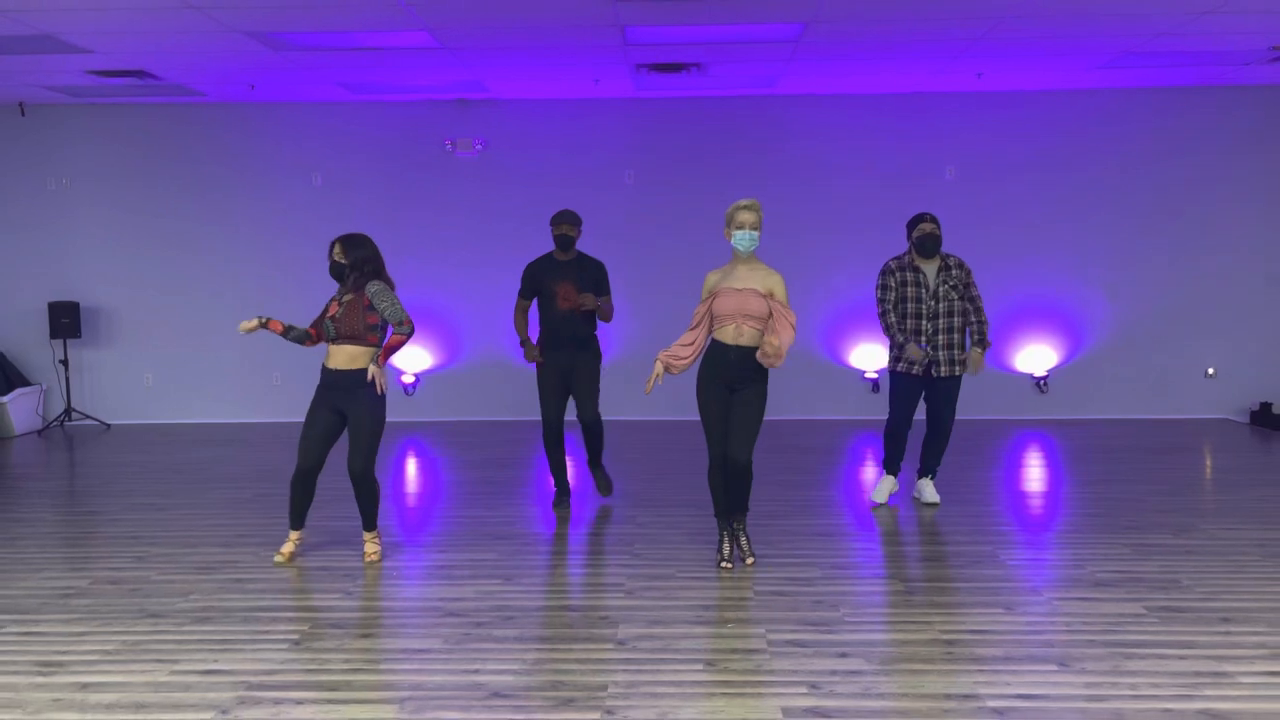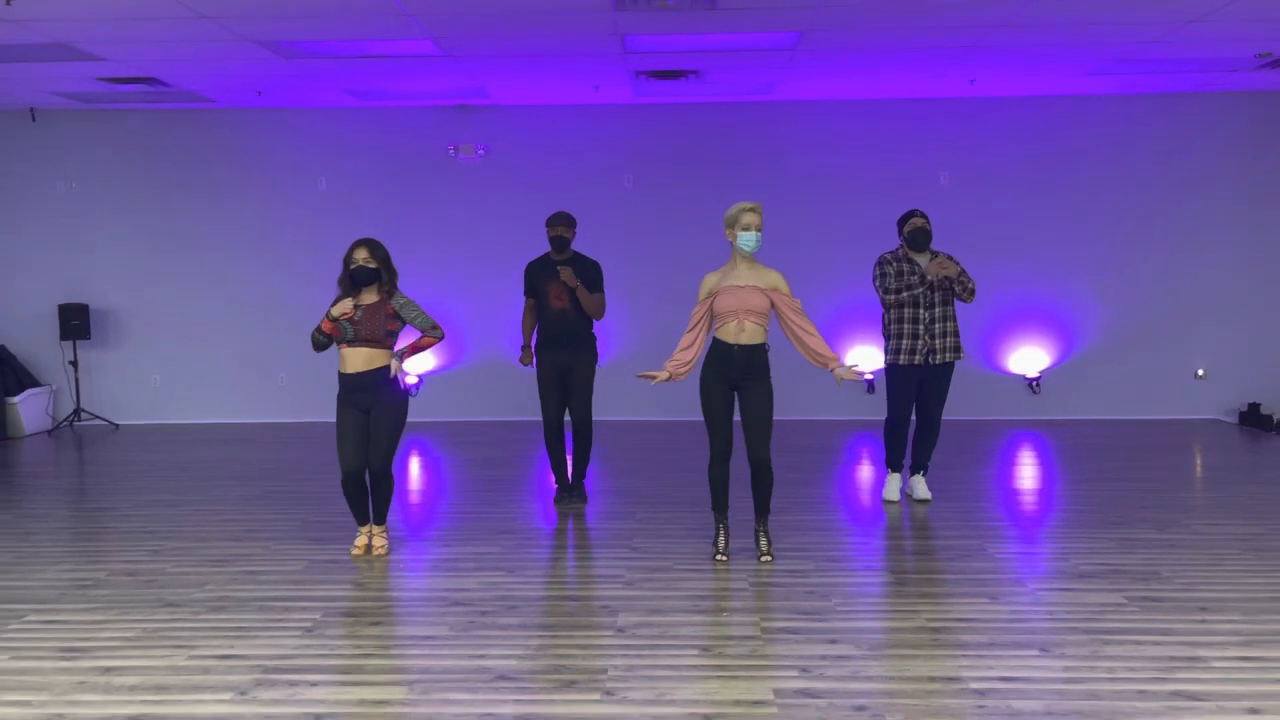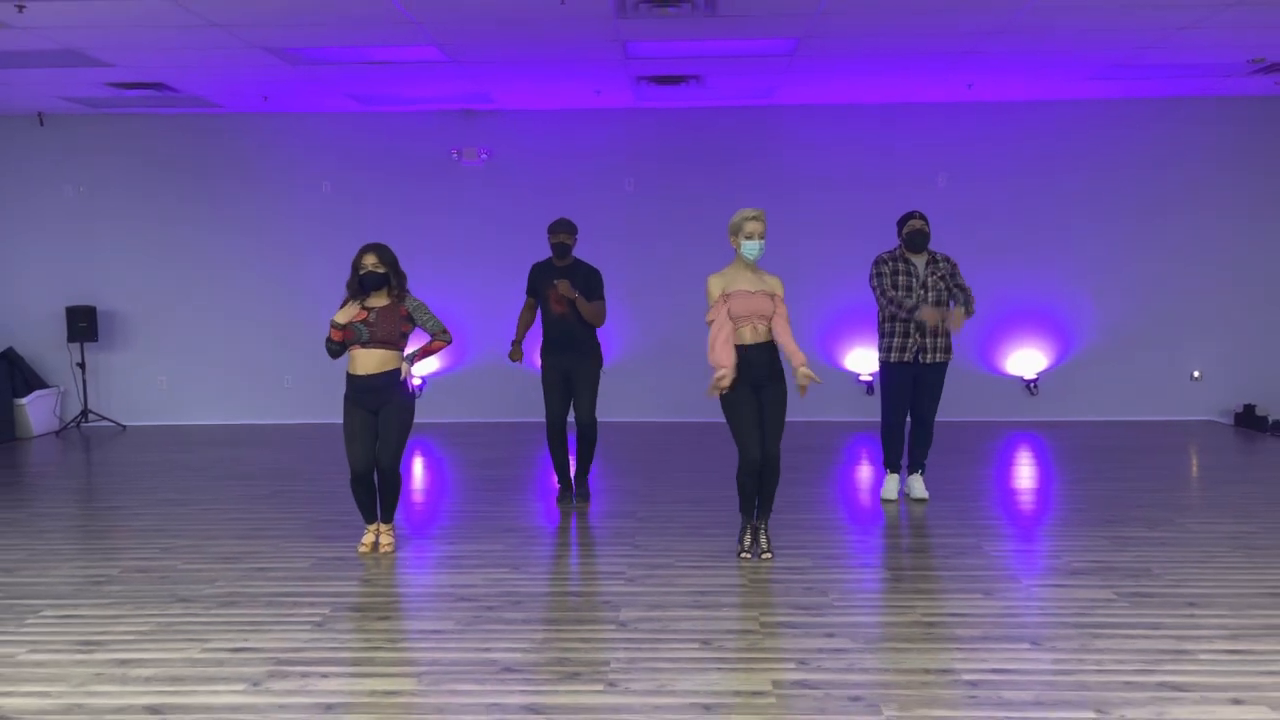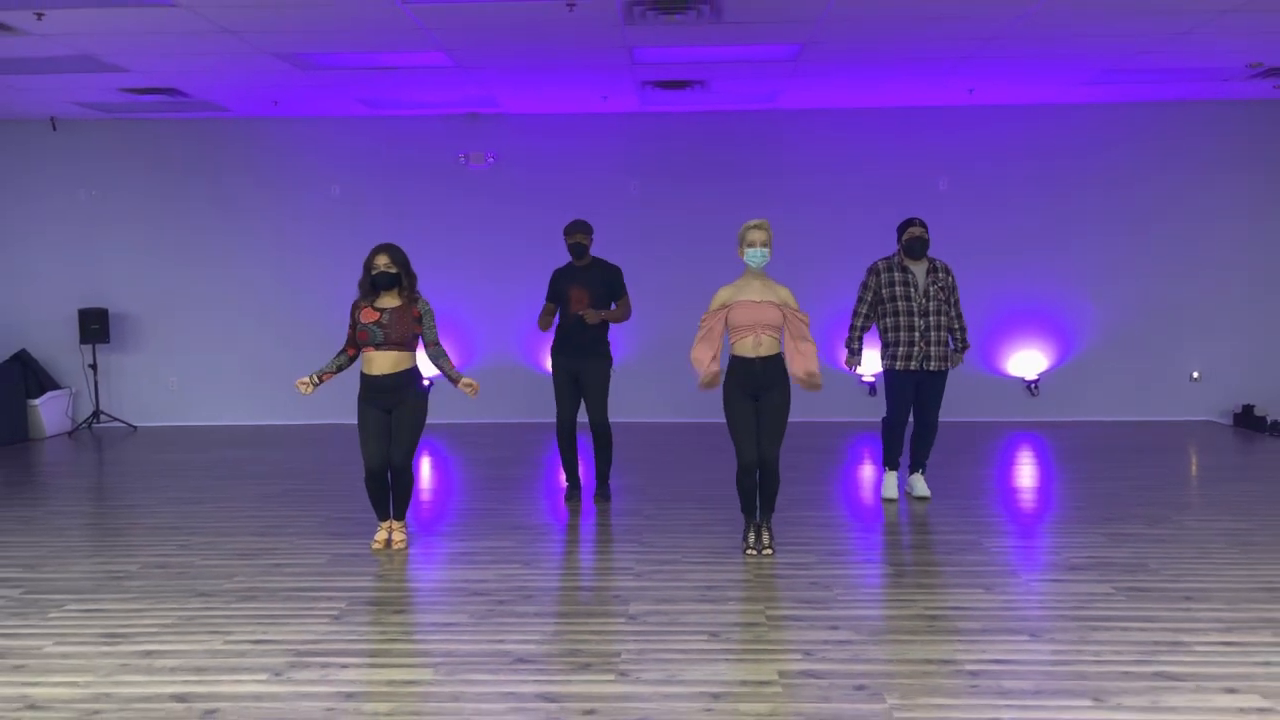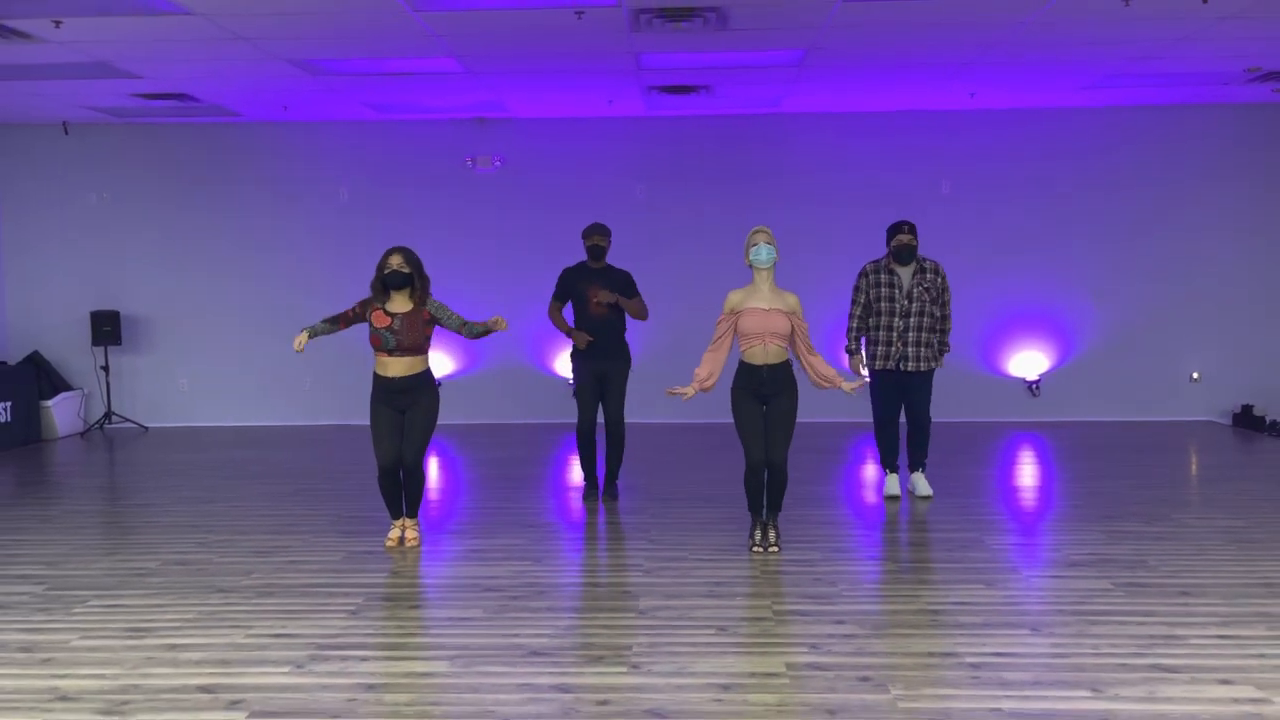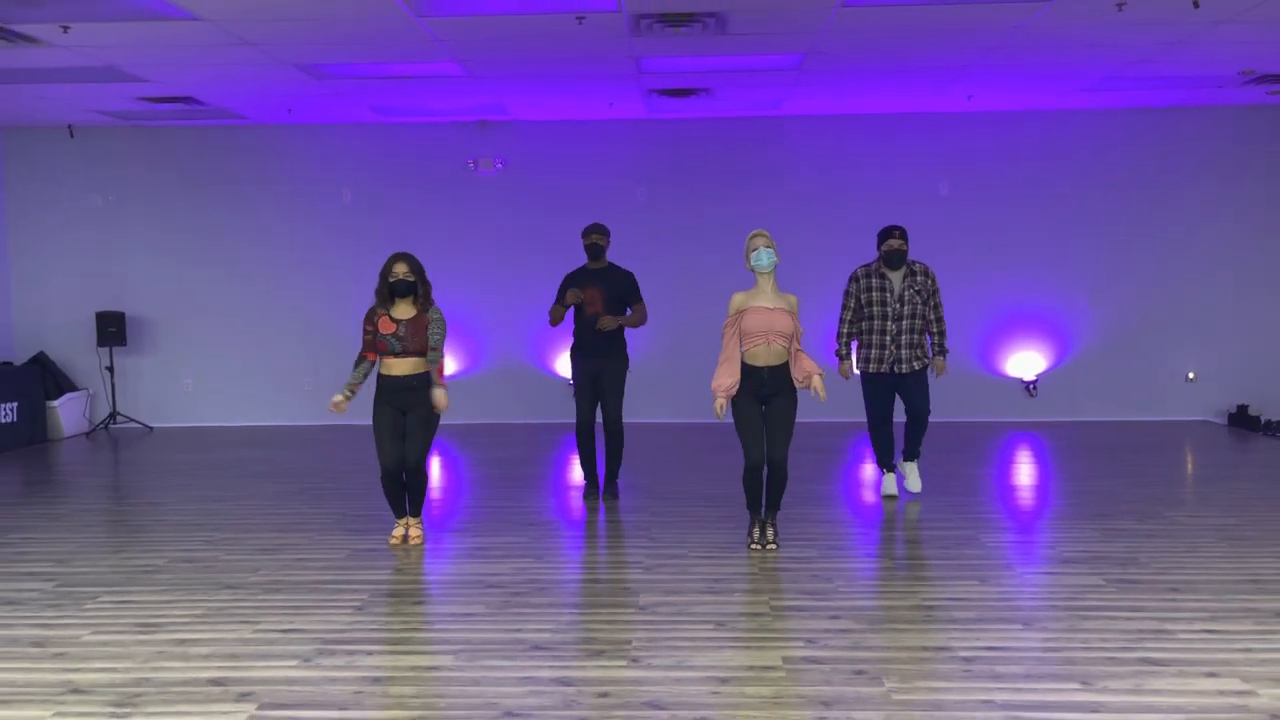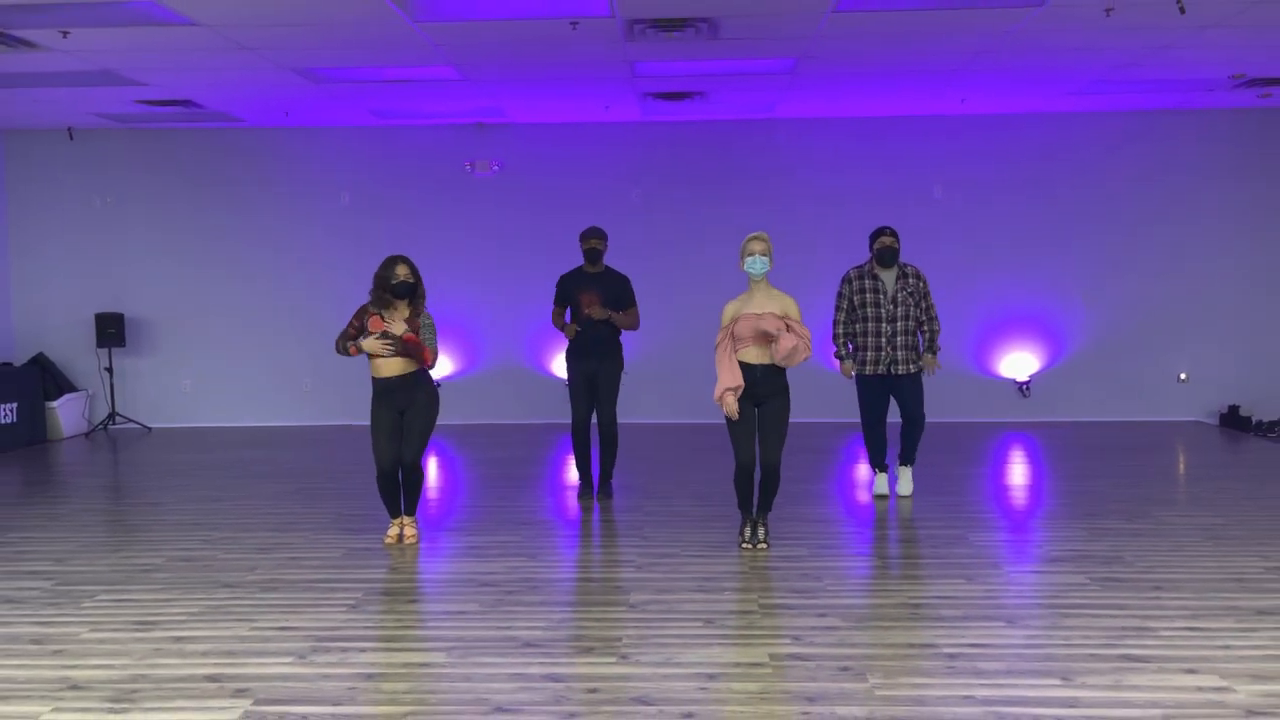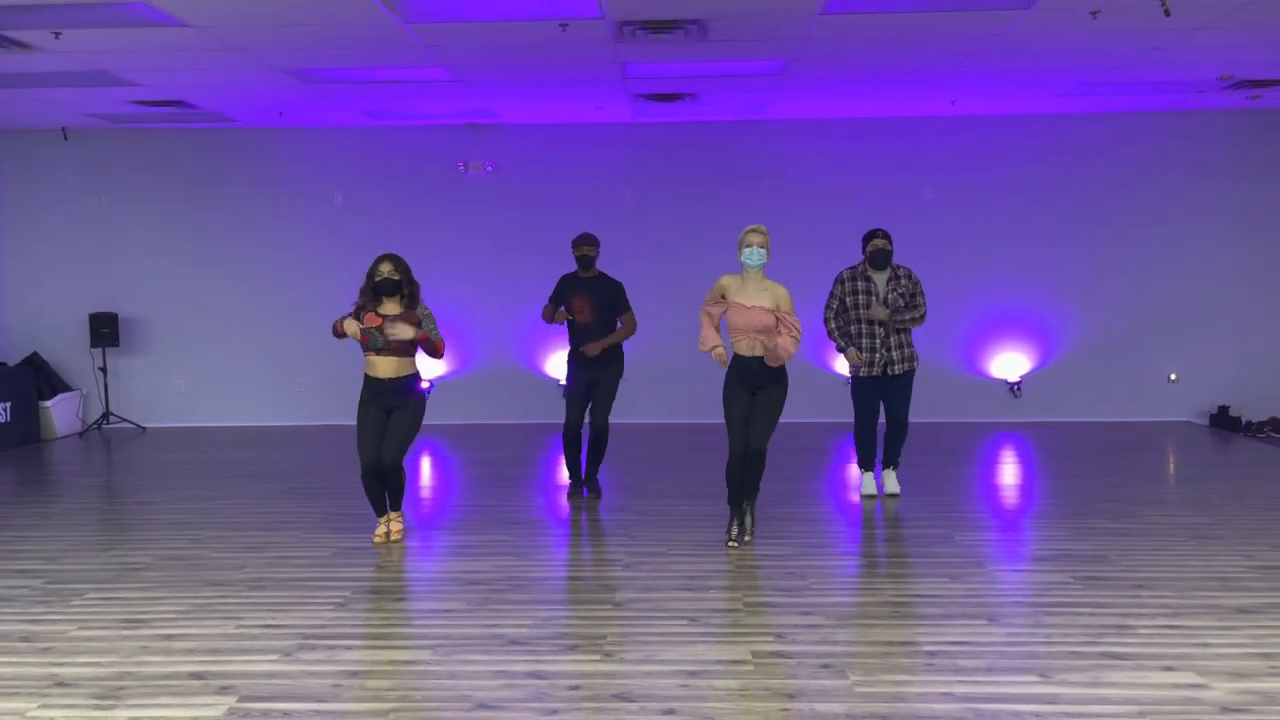
dt=0.4s
person 1, frame 1
left shoulder: (772, 279)
right shoulder: (714, 278)
left elbow: (785, 329)
right elbow: (698, 329)
left wrist: (773, 351)
right wrist: (665, 360)
left hip: (752, 372)
right hip: (715, 366)
left knee: (741, 457)
right knee: (718, 456)
left ankle: (740, 527)
right ankle: (724, 533)
person 1, frame 2
left shoulder: (771, 279)
right shoulder: (712, 281)
left elbow: (799, 324)
right elbow: (696, 330)
left wrist: (832, 363)
right wrist: (671, 369)
left hip: (756, 367)
right hip: (718, 365)
left knee: (760, 454)
right knee: (720, 451)
left ankle: (762, 529)
right ankle: (721, 527)
person 1, frame 3
left shoulder: (772, 283)
right shoulder: (718, 281)
left elbow: (782, 328)
right elbow: (720, 327)
left wrist: (800, 365)
right wrist: (724, 368)
left hip: (769, 366)
right hip: (738, 368)
left knee: (771, 453)
right knee: (750, 454)
left ankle: (763, 526)
right ankle: (747, 525)
person 1, frame 4
left shoulder: (783, 294)
right shoulder: (726, 294)
left elbow: (802, 338)
right elbow: (704, 339)
left wrist: (809, 372)
right wrist: (707, 372)
left hip: (774, 379)
right hip: (739, 379)
left knee: (770, 458)
right knee: (747, 459)
left ankle: (766, 524)
right ankle: (750, 525)
person 1, frame 5
left shoulder: (791, 301)
right shoulder: (736, 298)
left elbow: (805, 348)
right elbow: (718, 345)
left wrist: (838, 381)
right wrist: (696, 384)
left hip: (782, 383)
right hip: (747, 384)
left knee: (777, 460)
right knee: (755, 460)
left ankle: (772, 523)
right ankle: (756, 523)
person 1, frame 6
left shoulder: (791, 301)
right shoulder: (740, 300)
left elbow: (795, 349)
right elbow: (730, 349)
left wrist: (812, 374)
right wrist: (722, 391)
left hip: (781, 385)
right hip: (748, 384)
left knee: (778, 459)
right knee: (754, 459)
left ankle: (771, 521)
right ankle: (755, 521)
person 1, frame 7
left shoulder: (786, 303)
right shoulder: (733, 307)
left elbow: (803, 346)
right elbow: (724, 352)
left wrist: (777, 336)
right wrist: (727, 392)
left hip: (775, 385)
right hip: (743, 384)
left knee: (771, 462)
right knee: (745, 461)
left ankle: (763, 519)
right ankle: (746, 520)
person 1, frame 8
left shoulder: (779, 293)
right shoulder: (725, 285)
left elbow: (792, 337)
right elbow: (708, 313)
left wrist: (776, 345)
right wrist: (714, 343)
left hip: (771, 377)
right hip: (738, 375)
left knee: (757, 446)
right knee: (737, 450)
left ankle: (750, 505)
right ankle: (735, 516)
person 2, frame 1
left shoulder: (375, 290)
right shoulder: (337, 299)
left elbow: (405, 327)
right elbow: (309, 336)
left wrist: (379, 360)
right wrist: (263, 323)
left hip: (363, 390)
right hip: (330, 388)
left knee: (360, 469)
right knee: (306, 464)
left ankle: (371, 534)
right ankle: (294, 536)
person 2, frame 2
left shoulder: (395, 301)
right shoulder: (344, 302)
left elbow: (435, 332)
right elbow: (318, 344)
left wrist: (400, 356)
right wrist: (332, 316)
left hip: (384, 389)
right hip: (349, 392)
left knee: (379, 465)
right knee: (350, 468)
left ankle: (380, 529)
right ankle: (363, 528)
person 2, frame 3
left shoulder: (406, 304)
right shoulder: (351, 306)
left elbow: (444, 337)
right elbow: (334, 352)
left wrist: (410, 359)
right wrist: (337, 322)
left hip: (393, 391)
right hip: (357, 394)
left knee: (387, 465)
right knee: (359, 468)
left ankle: (387, 526)
right ankle: (370, 526)
person 2, frame 4
left shoulder: (418, 306)
right shoulder: (361, 306)
left elbow: (434, 349)
right elbow: (350, 351)
left wrist: (457, 378)
right wrist: (317, 377)
left hip: (408, 389)
right hip: (371, 393)
left knee: (401, 462)
right knee: (374, 465)
left ankle: (400, 524)
right ankle: (383, 523)
person 2, frame 5
left shoulder: (429, 307)
right shoulder: (371, 307)
left elbow: (465, 327)
right elbow: (338, 322)
left wrist: (490, 326)
right wrist: (308, 332)
left hip: (421, 392)
right hip: (384, 393)
left knee: (412, 460)
right knee: (387, 462)
left ankle: (412, 522)
right ankle: (396, 521)
person 2, frame 6
left shoulder: (431, 314)
right shoulder: (376, 315)
left elbow: (436, 353)
right elbow: (367, 357)
left wrist: (439, 386)
right wrist: (348, 392)
left hip: (421, 393)
right hip: (387, 394)
left knee: (414, 462)
right knee: (390, 465)
left ankle: (415, 521)
right ankle: (400, 520)
person 2, frame 7
left shoulder: (422, 318)
right shoulder: (368, 312)
left elbow: (429, 360)
right elbow: (341, 344)
left wrist: (405, 334)
right wrist: (362, 345)
left hip: (419, 392)
right hip: (384, 396)
left knee: (410, 459)
right knee: (385, 464)
left ankle: (410, 519)
right ankle: (395, 520)
person 2, frame 8
left shoulder: (418, 313)
right shoulder: (365, 311)
left elbow: (437, 351)
right elbow: (337, 328)
left wrist: (416, 334)
right wrist: (344, 325)
left hip: (407, 395)
right hip: (373, 395)
left knee: (390, 459)
right knee: (369, 462)
left ankle: (396, 514)
right ankle: (382, 518)
person 3, frame 1
left shoulder: (594, 267)
right shoulder: (536, 268)
left elbow: (609, 312)
right elbow: (520, 310)
left wrist: (597, 306)
right wrist: (526, 343)
left hip: (586, 353)
right hip: (549, 356)
left knee: (589, 415)
right knee: (552, 422)
left ankle: (596, 465)
right ankle: (561, 487)
person 3, frame 2
left shoulder: (589, 267)
right shoulder: (535, 268)
left elbow: (598, 312)
right elbow: (530, 309)
left wrist: (576, 285)
right wrist: (526, 346)
left hip: (581, 353)
right hip: (547, 354)
left knee: (581, 416)
right knee: (552, 419)
left ankle: (578, 481)
right ankle: (561, 483)
person 3, frame 3
left shoulder: (589, 274)
right shoulder: (538, 271)
left elbow: (598, 319)
right elbow: (530, 307)
left wrist: (575, 295)
right wrist: (517, 342)
left hip: (585, 357)
right hip: (552, 357)
left knee: (586, 419)
right knee: (554, 421)
left ankle: (582, 479)
right ankle: (564, 483)
person 3, frame 4
left shoulder: (609, 272)
right shoulder: (559, 275)
left elbow: (625, 311)
right elbow: (549, 310)
left wrist: (602, 315)
right wrist: (544, 321)
left hip: (595, 358)
right hip: (563, 357)
left knee: (598, 420)
right knee: (564, 421)
left ankle: (603, 482)
right ankle: (572, 482)
person 3, frame 5
left shoulder: (621, 277)
right shoulder: (571, 275)
left elbow: (643, 314)
right elbow: (554, 311)
left wrist: (616, 298)
right wrist: (572, 333)
left hip: (617, 359)
right hip: (585, 360)
left knee: (614, 421)
right knee: (586, 421)
left ankle: (611, 481)
right ankle: (590, 481)
person 3, frame 6
left shoulder: (623, 278)
right shoulder: (573, 278)
left elbow: (642, 316)
right elbow: (553, 319)
left wrist: (619, 320)
right wrist: (566, 301)
left hip: (613, 359)
right hip: (582, 358)
left knee: (613, 419)
right knee: (584, 421)
left ankle: (612, 481)
right ankle: (591, 481)
person 3, frame 7
left shoulder: (619, 281)
right shoulder: (568, 280)
left elbow: (634, 322)
right elbow: (556, 314)
left wrist: (609, 315)
right wrist: (564, 326)
left hip: (609, 360)
right hip: (578, 360)
left knee: (607, 419)
right knee: (580, 420)
left ankle: (605, 480)
right ankle: (585, 480)
person 3, frame 8
left shoulder: (611, 286)
right shoulder: (565, 283)
left elbow: (630, 326)
right elbow: (547, 312)
left wrist: (601, 344)
right wrist: (555, 315)
left hip: (608, 366)
right hip: (578, 365)
left knee: (599, 421)
right knee: (572, 423)
left ankle: (592, 477)
right ankle: (575, 480)
person 4, frame 1
left shoulder: (959, 268)
right shoulder: (893, 269)
left elbow: (974, 308)
right elbow: (886, 310)
left wrist: (978, 346)
right wrist: (906, 343)
left hip: (948, 363)
right hip: (906, 362)
left knee: (941, 425)
right knee: (899, 421)
left ankle: (925, 479)
right ankle: (889, 476)
person 4, frame 2
left shoulder: (946, 261)
right shoulder: (887, 262)
left elbow: (969, 293)
right elbow: (889, 294)
left wrist: (955, 276)
right wrist: (926, 277)
left hip: (941, 354)
right hip: (902, 354)
left knee: (930, 418)
right knee: (898, 416)
left ankle: (917, 476)
right ankle: (894, 474)
person 4, frame 3
left shoulder: (944, 263)
right shoulder: (884, 262)
left elbow: (963, 294)
right elbow: (886, 297)
left wrist: (961, 309)
right wrist: (917, 311)
left hip: (934, 354)
right hip: (895, 353)
left knee: (924, 417)
right knee: (893, 416)
left ankle: (915, 475)
right ankle: (892, 474)
person 4, frame 4
left shoulder: (943, 271)
right shoulder: (880, 270)
left elbow: (954, 311)
right elbow: (863, 311)
left wrist: (959, 347)
right wrist: (854, 347)
left hip: (936, 360)
right hip: (899, 360)
left knee: (928, 420)
right knee: (896, 417)
left ankle: (917, 474)
right ankle: (891, 471)
person 4, frame 5
left shoulder: (934, 272)
right shoulder: (871, 272)
left elbow: (943, 314)
right elbow: (858, 314)
left wrist: (941, 348)
right wrist: (854, 349)
left hip: (921, 361)
right hip: (882, 361)
left knee: (920, 418)
right knee: (885, 418)
left ankle: (917, 473)
right ankle: (891, 474)
person 4, frame 6
left shoulder: (924, 275)
right shoulder: (860, 277)
left elbow: (935, 316)
right elbow: (848, 319)
left wrist: (939, 352)
right wrist: (844, 355)
left hip: (913, 362)
right hip: (874, 363)
left knee: (919, 413)
right knee: (879, 419)
left ankle: (910, 460)
right ankle: (888, 473)
person 4, frame 7
left shoulder: (915, 277)
right shoulder: (853, 278)
left elbow: (929, 317)
right elbow: (841, 320)
left wrist: (930, 350)
right wrist: (844, 355)
left hip: (908, 364)
right hip: (869, 364)
left knee: (914, 417)
right knee: (873, 421)
left ankle: (905, 467)
right ankle: (880, 473)
person 4, frame 8
left shoulder: (907, 277)
right shoulder: (846, 279)
left elbow: (919, 312)
right elbow: (831, 316)
left wrist: (890, 315)
right wrist: (845, 346)
left hip: (901, 363)
right hip: (865, 364)
left knee: (898, 419)
right knee: (865, 420)
left ankle: (889, 470)
right ankle: (867, 472)
